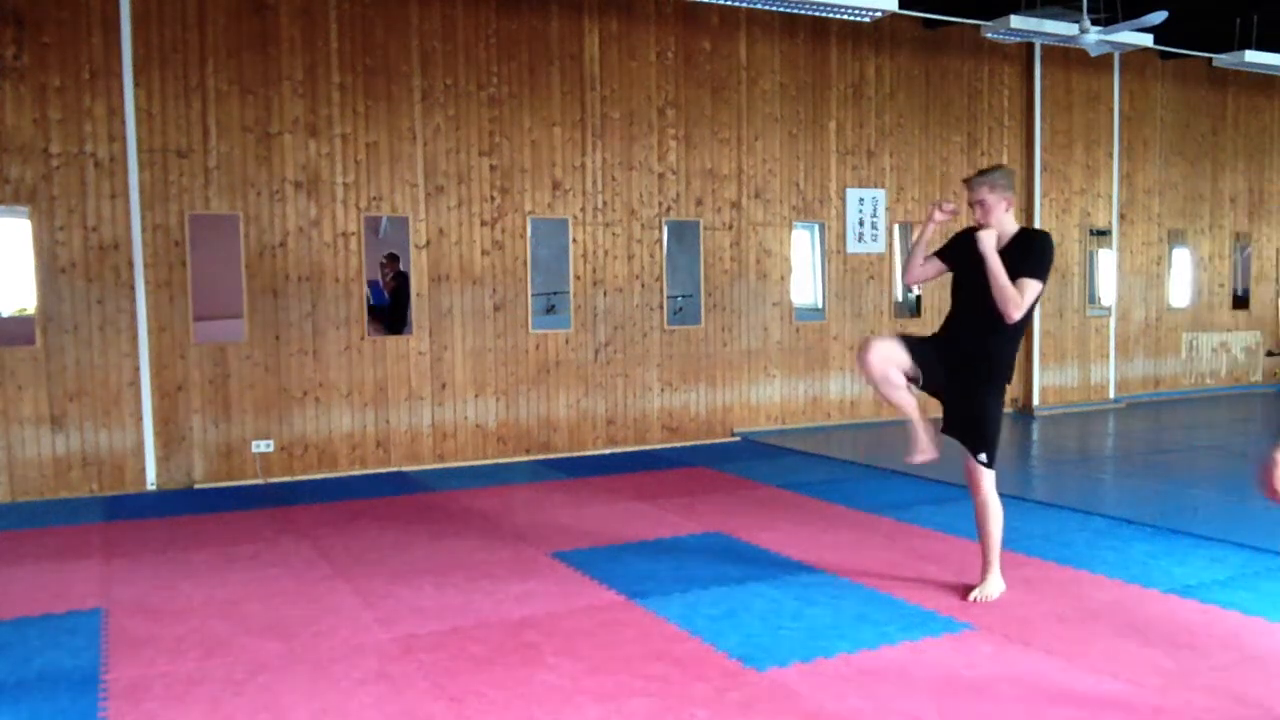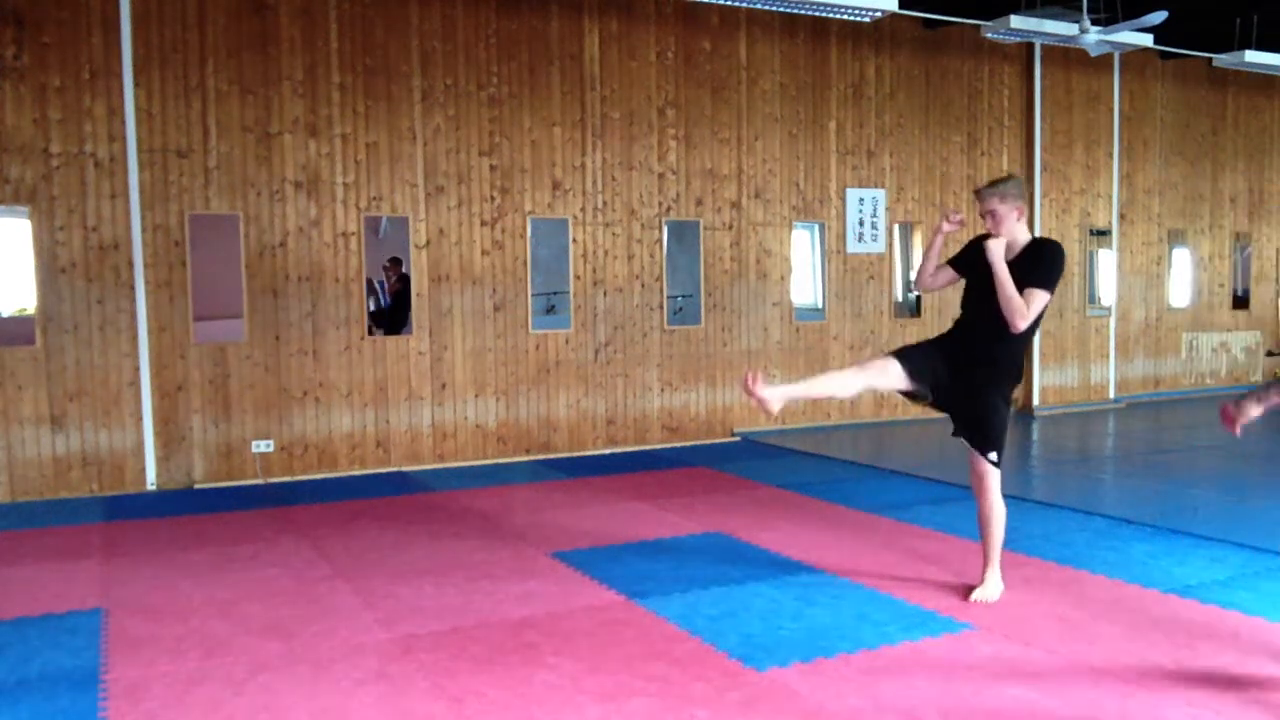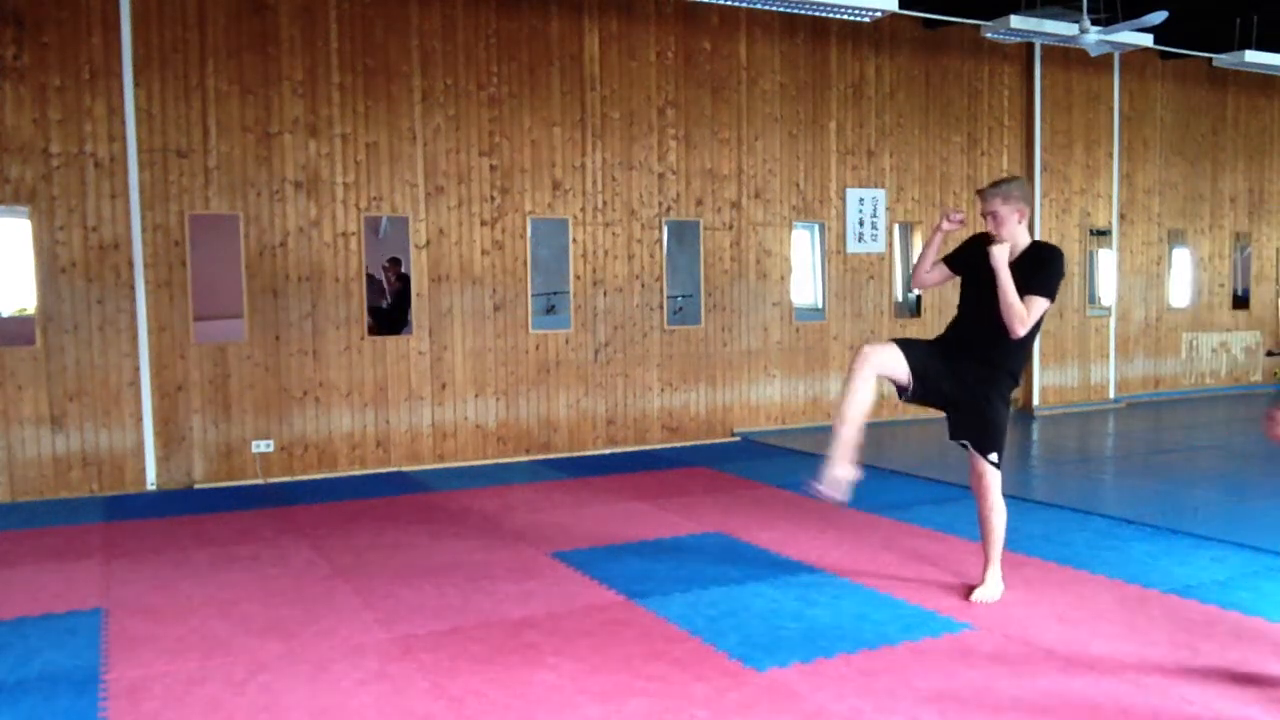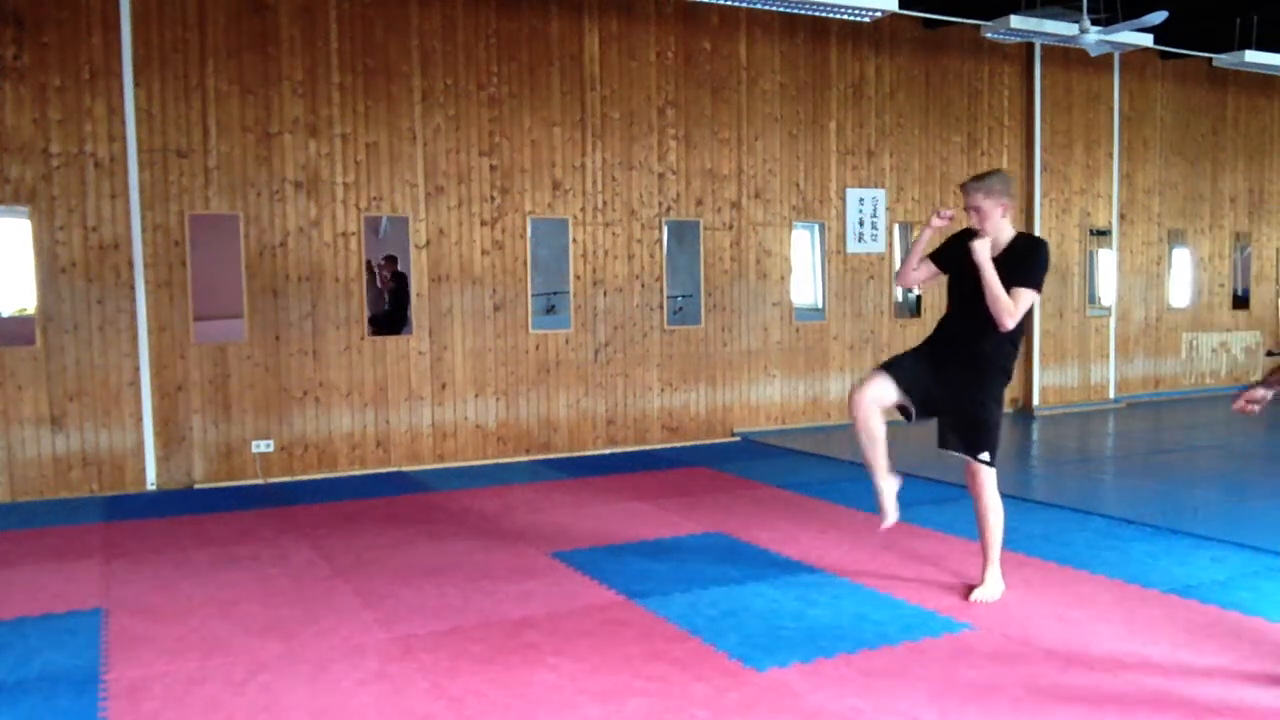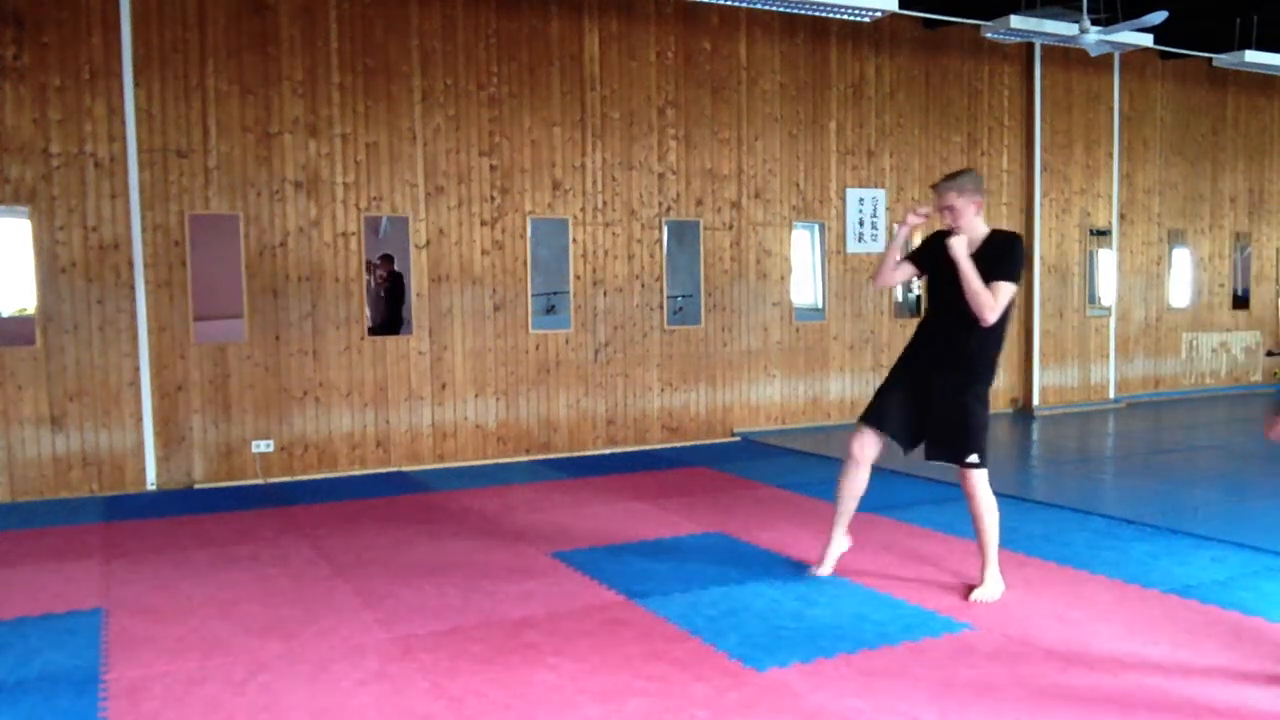
dt=0.2s
person 1, frame 1
left shoulder: (1020, 243)
right shoulder: (964, 239)
left elbow: (1012, 311)
right elbow: (912, 276)
left wrist: (987, 253)
right wrist: (927, 226)
left hip: (985, 370)
right hip: (950, 350)
left knee: (979, 478)
right knee: (874, 351)
left ankle: (992, 575)
right ankle: (921, 432)
person 1, frame 2
left shoulder: (1047, 254)
right shoulder: (981, 247)
left elbow: (1019, 319)
right elbow: (925, 283)
left wrist: (997, 261)
right wrist: (939, 236)
left hip: (992, 376)
right hip: (948, 356)
left knee: (985, 478)
right knee: (875, 371)
left ankle: (992, 575)
right ankle: (779, 395)
person 1, frame 3
left shoulder: (1048, 260)
right shoulder: (977, 248)
left elbow: (1019, 326)
right elbow: (921, 279)
left wrist: (1000, 267)
right wrist: (936, 235)
left hip: (989, 379)
right hip: (945, 358)
left knee: (985, 478)
right knee: (870, 358)
left ankle: (992, 575)
right ankle: (841, 464)
person 1, frame 4
left shoulder: (1032, 250)
right shoulder: (963, 242)
left elbow: (1007, 318)
right elbow: (905, 279)
left wrist: (983, 261)
right wrist: (927, 232)
left hip: (982, 376)
right hip: (936, 356)
left knee: (980, 477)
right knee: (865, 398)
left ankle: (992, 575)
right ankle: (885, 482)
person 1, frame 5
left shoulder: (1007, 246)
right shoulder: (938, 243)
left elbow: (988, 314)
right elbow: (884, 279)
left wrist: (961, 257)
right wrist: (904, 231)
left hip: (965, 379)
right hip: (917, 365)
left knee: (973, 480)
right knee: (862, 445)
left ankle: (992, 575)
right ankle: (838, 537)
